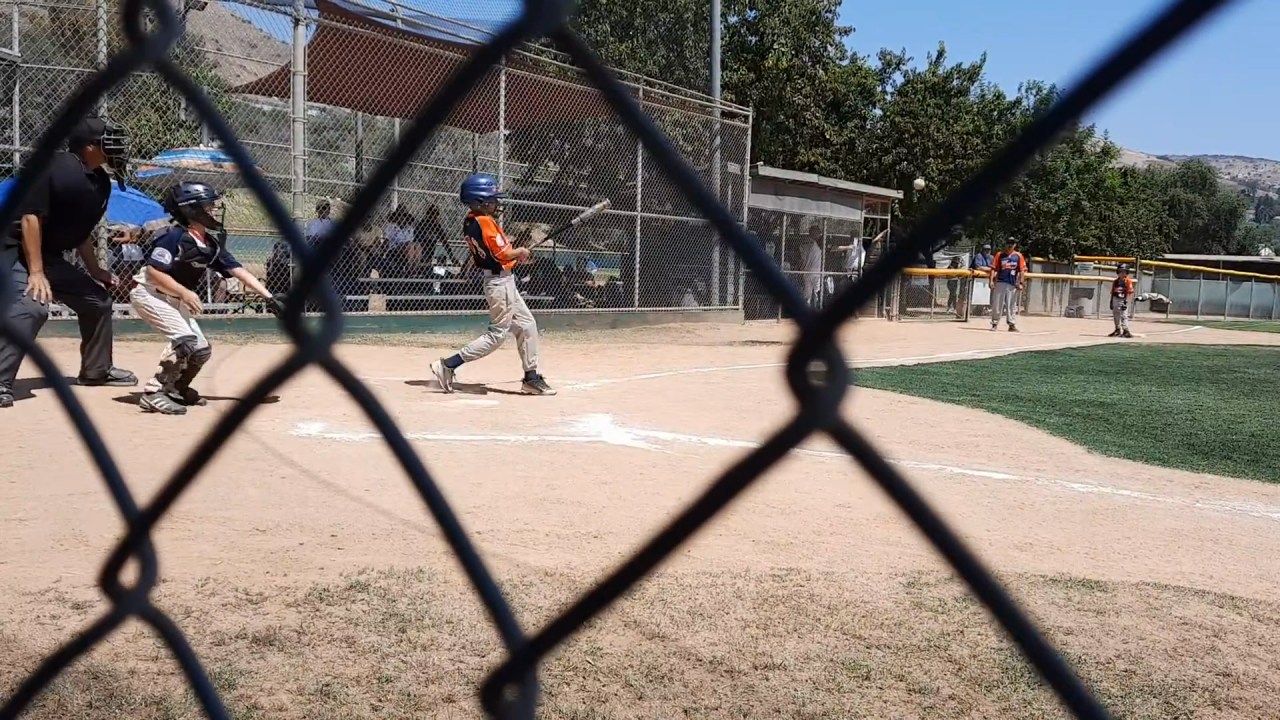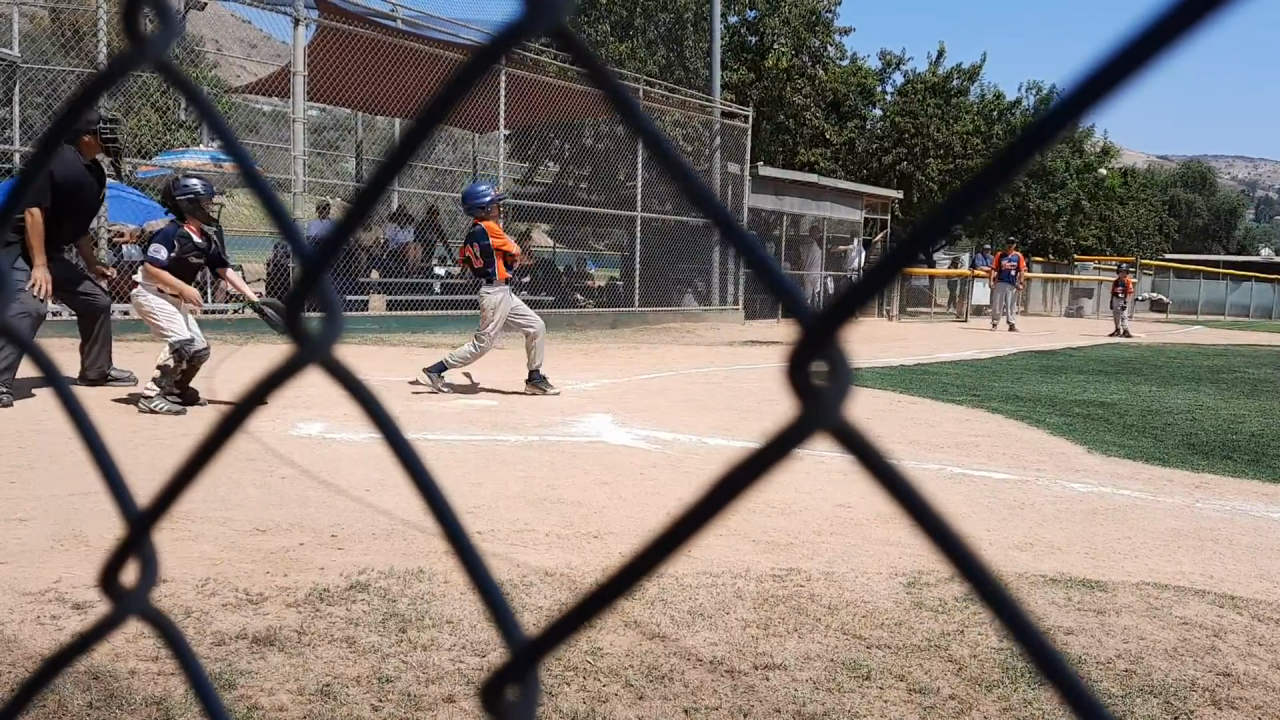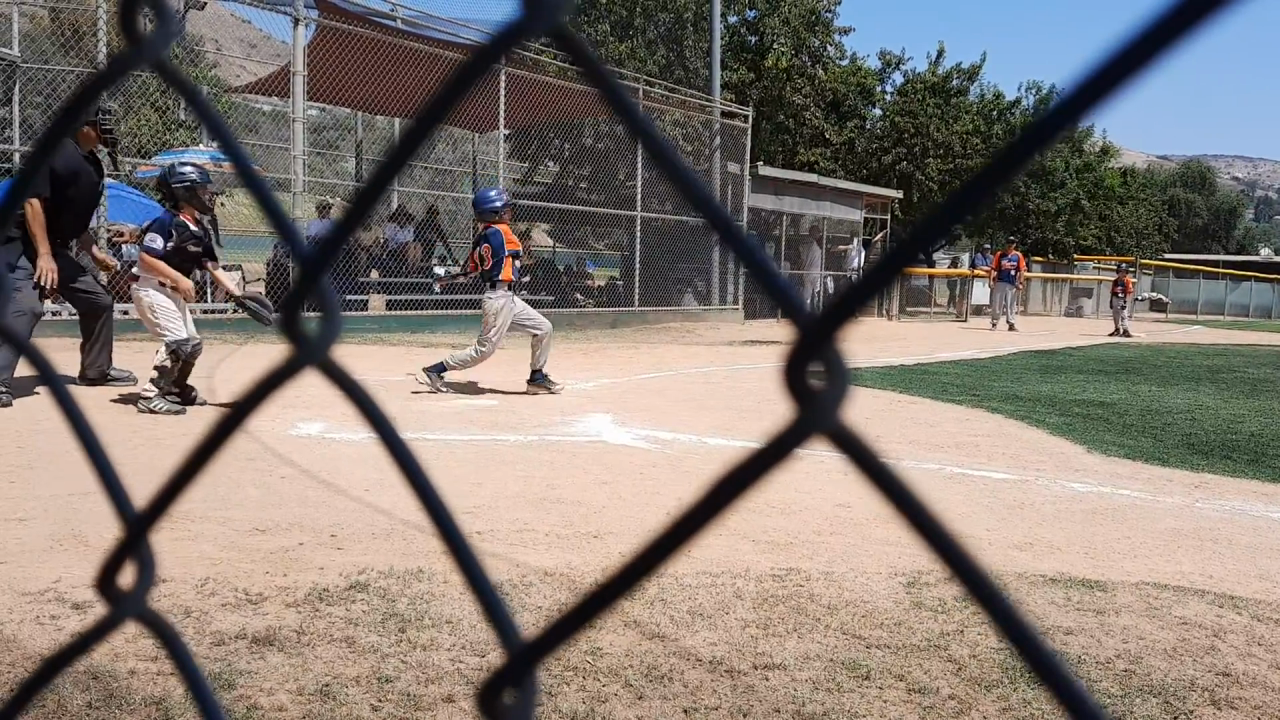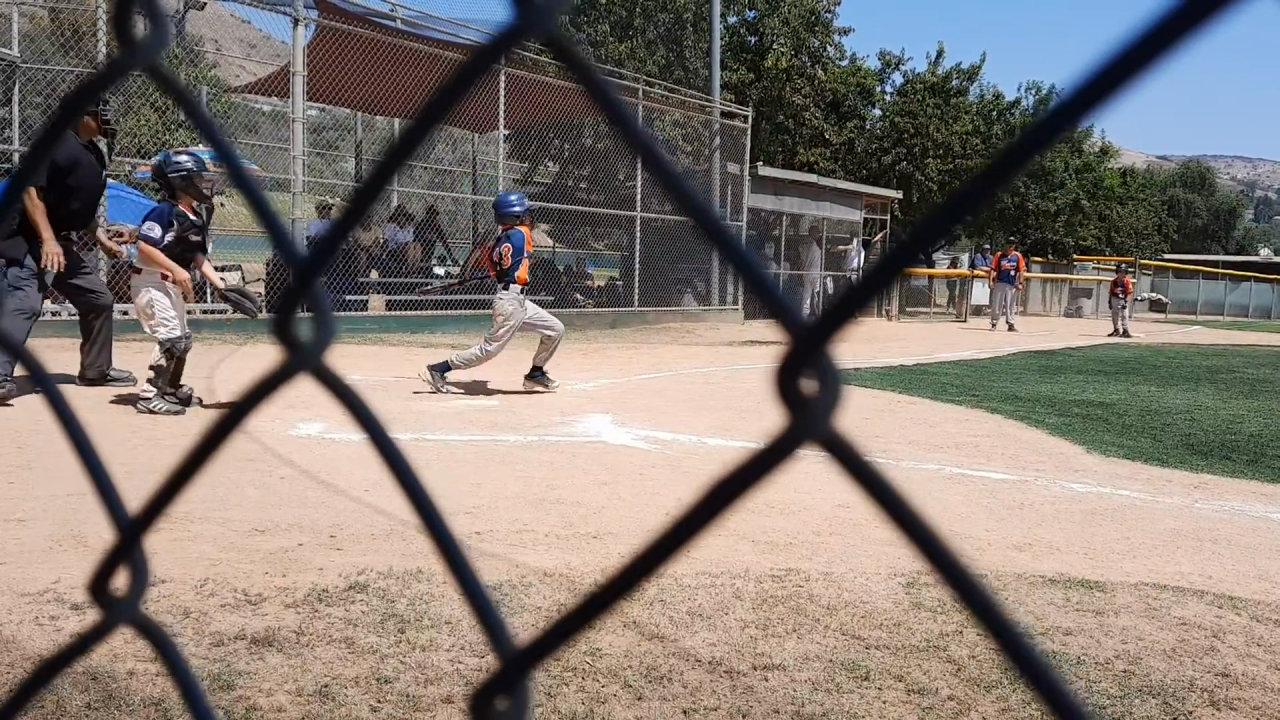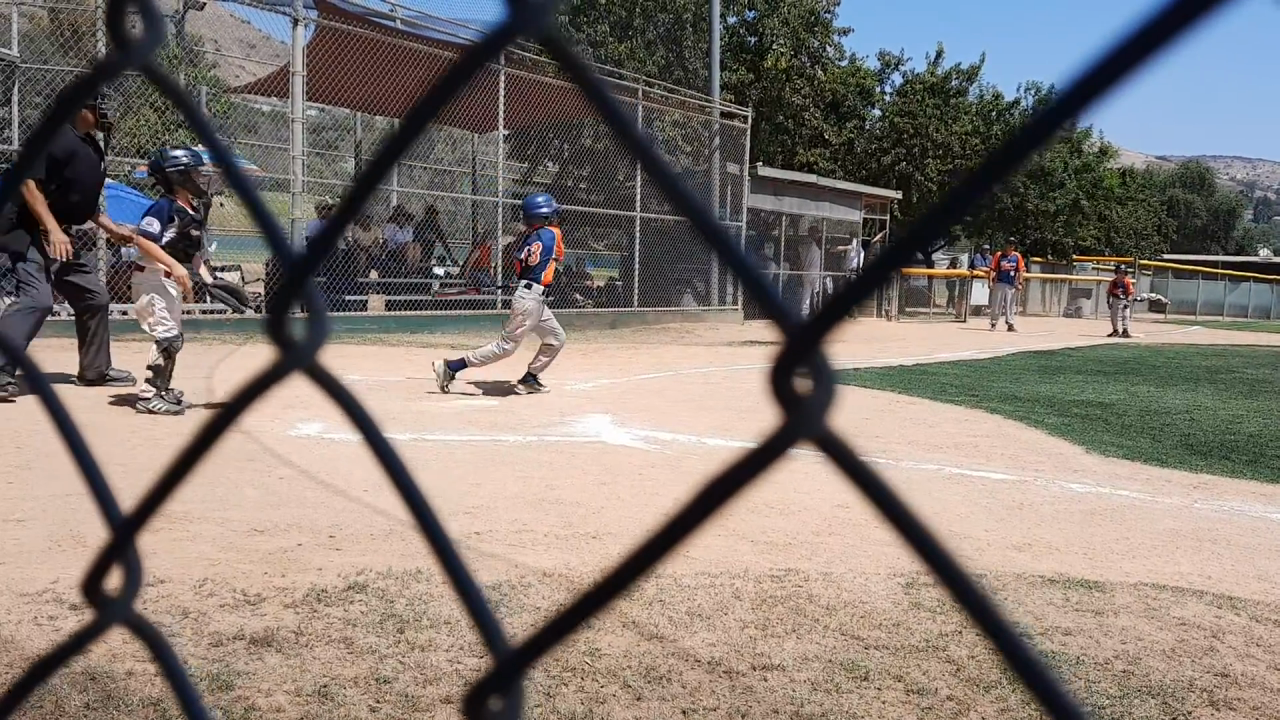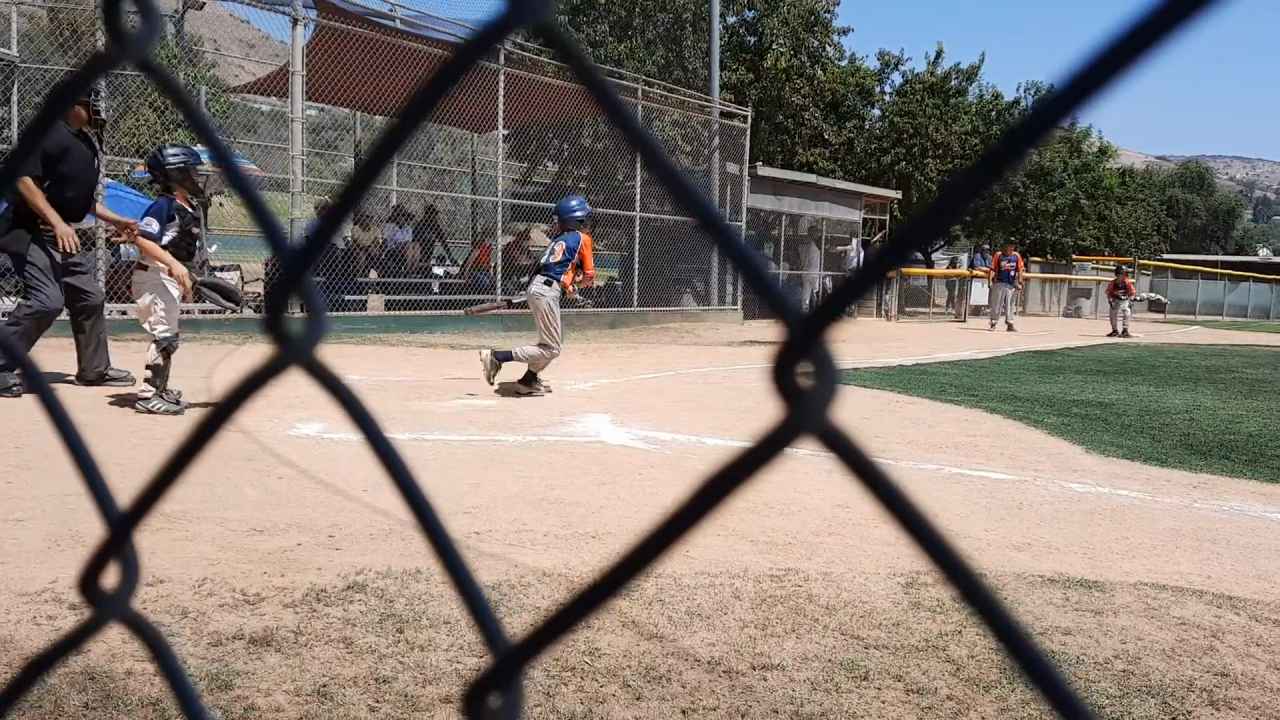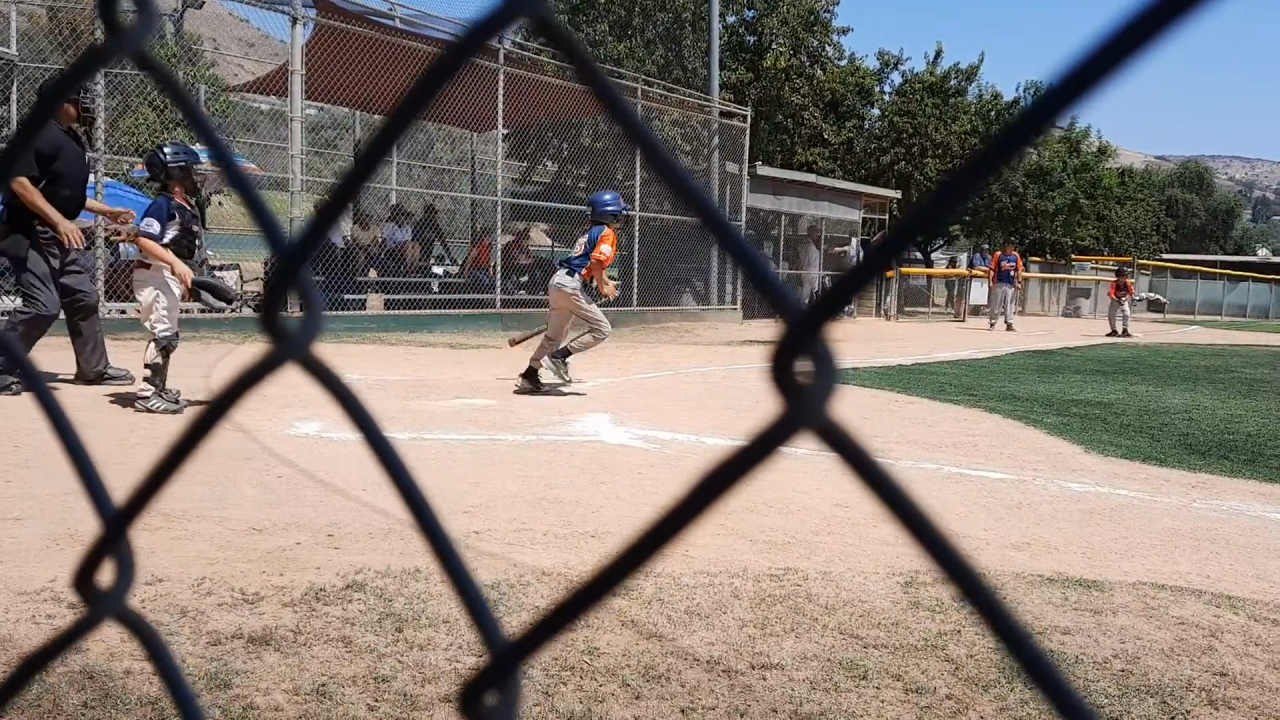
dt=0.1s
person 1, frame 1
left shoulder: (101, 181)
right shoulder: (57, 169)
right elbow: (30, 218)
left wrist: (95, 270)
right wrist: (36, 272)
left hip: (51, 256)
left knee: (97, 300)
right knee: (32, 307)
left ankle: (97, 370)
person 1, frame 2
left shoulder: (96, 173)
right shoulder: (58, 162)
right elbow: (33, 212)
left wrist: (92, 264)
right wrist: (39, 266)
left hip: (52, 253)
left knee: (96, 300)
right knee: (30, 306)
left ankle: (97, 370)
person 1, frame 3
left shoulder: (93, 163)
right shoulder: (56, 153)
right elbow: (32, 201)
left wrist: (95, 252)
right wrist: (42, 254)
left hip: (57, 250)
left knee: (98, 299)
right knee: (25, 305)
left ankle: (97, 370)
person 1, frame 4
left shoulder: (96, 154)
right shoulder: (57, 144)
right elbow: (31, 192)
left wrist: (103, 240)
right wrist: (48, 240)
left hip: (62, 243)
right hip: (28, 240)
left knee: (99, 298)
right knee: (25, 302)
left ankle: (97, 370)
person 1, frame 5
left shoulder: (93, 146)
right shoulder: (53, 136)
right elbow: (28, 184)
left wrist: (111, 228)
right wrist: (53, 228)
left hip: (64, 238)
right hip: (32, 235)
left knee: (95, 298)
right knee: (37, 300)
left ankle: (95, 370)
person 1, frame 6
left shoulder: (87, 143)
right shoulder: (48, 133)
left wrist: (113, 219)
right wrist: (58, 223)
left hip: (64, 236)
right hip: (32, 234)
left knee: (90, 298)
right knee: (46, 300)
left ankle: (94, 369)
person 1, frame 7
left shoulder: (71, 137)
right shoulder: (37, 132)
left wrist: (100, 208)
right wrist: (59, 220)
left hip: (58, 236)
right hip: (30, 235)
left knee: (83, 298)
right knee: (42, 304)
left ankle: (94, 368)
person 2, frame 1
left shoulder: (213, 243)
right shoulder: (175, 237)
left elbow: (236, 270)
right elbow: (154, 270)
left wrist: (266, 294)
right wrist: (184, 292)
left hip: (174, 299)
right hip: (149, 294)
left knee: (201, 348)
right knee: (184, 339)
left ankle: (177, 389)
right ankle: (154, 393)
person 2, frame 2
left shoulder: (209, 239)
right shoulder: (171, 233)
left elbow: (225, 271)
right elbow: (151, 268)
left wrist: (252, 297)
right wrist: (184, 288)
left hip: (174, 298)
right hip: (149, 293)
left knee: (199, 349)
right knee: (182, 342)
left ankle: (176, 390)
right ankle: (152, 395)
person 2, frame 3
left shoulder: (203, 227)
right shoulder: (167, 222)
left elbow: (211, 264)
right elbow: (147, 257)
left wrist: (234, 291)
right wrist: (180, 279)
left hip: (173, 291)
right hip: (152, 288)
left knee: (193, 344)
right knee: (178, 341)
left ankle: (177, 389)
right ankle: (151, 396)
person 2, frame 4
left shoulder: (198, 217)
right shoulder: (165, 211)
left elbow: (199, 258)
right elbow: (144, 246)
left wrist: (220, 285)
right wrist: (176, 270)
left hip: (170, 285)
right hip: (151, 281)
left knee: (183, 340)
right knee: (171, 338)
left ankle: (171, 389)
right ankle: (149, 395)
person 2, frame 5
left shoulder: (194, 210)
right shoulder: (164, 206)
left elbow: (192, 252)
right elbow: (143, 240)
right wrist: (174, 265)
left hip: (171, 281)
right hip: (154, 278)
left knee: (173, 338)
right knee: (166, 337)
left ankle: (163, 390)
right ankle: (149, 396)
person 2, frame 6
left shoulder: (188, 208)
right shoulder: (164, 205)
right elbow: (143, 240)
left wrist: (193, 278)
right wrist: (174, 265)
left hip: (170, 280)
right hip: (154, 277)
left knee: (169, 338)
right knee: (165, 337)
left ankle: (160, 390)
right ankle: (147, 395)
person 2, frame 7
left shoulder: (186, 206)
right shoulder: (162, 204)
right elbow: (145, 241)
left wrist: (187, 275)
right wrist: (176, 264)
left hip: (171, 278)
right hip: (156, 276)
left knee: (168, 336)
right knee: (163, 335)
left ankle: (160, 389)
right ankle: (147, 395)
person 3, frame 1
left shoulder: (470, 222)
right shoulder: (484, 222)
right elbow: (503, 254)
left wrist: (516, 251)
right wrist: (522, 253)
left hip: (503, 283)
right hip: (501, 283)
left knee: (526, 327)
right knee: (495, 336)
left ankle: (532, 379)
right ankle: (447, 366)
person 3, frame 2
left shoulder: (472, 233)
right shoulder: (488, 227)
left elbow: (463, 261)
right elbow: (515, 254)
right wrist: (515, 255)
left hip: (500, 292)
right hip: (495, 293)
left knee: (536, 327)
right knee: (482, 344)
left ankle: (535, 378)
right ankle: (433, 372)
person 3, frame 3
left shoulder: (480, 237)
right shoulder: (502, 230)
left elbow: (472, 270)
right elbow: (516, 250)
left hip: (507, 297)
right hip: (498, 299)
left knee: (543, 328)
right knee: (483, 349)
left ankle: (537, 377)
right ankle: (433, 372)
person 3, frame 4
left shoulder: (498, 241)
right shoulder: (523, 232)
left elbow: (493, 270)
right elbow: (526, 255)
left hip: (518, 299)
right hip: (511, 300)
left knee: (555, 330)
right knee: (490, 348)
left ankle: (536, 374)
right ankle: (436, 371)
person 3, frame 5
left shoulder: (528, 239)
right shoulder: (554, 234)
left elbow: (519, 270)
right elbow: (557, 260)
left hip: (526, 295)
right hip: (530, 297)
left knee: (556, 338)
right knee: (504, 347)
left ankle: (529, 379)
right ankle: (449, 367)
person 3, frame 6
left shoulder: (559, 238)
right shoulder: (583, 239)
right elbow: (589, 277)
left wrist: (567, 285)
right wrist: (575, 283)
left hip: (537, 288)
right hip: (547, 292)
left knee: (551, 344)
right knee: (549, 349)
left ankle: (529, 379)
right ankle: (496, 357)
person 3, frame 7
left shoulder: (593, 231)
right shoulder: (607, 234)
right elbow: (599, 261)
left wrist: (604, 285)
right wrist: (605, 286)
left hip: (558, 282)
right hip: (570, 285)
left knee: (555, 334)
right knee: (601, 329)
left ankle: (530, 376)
right ankle: (558, 356)
